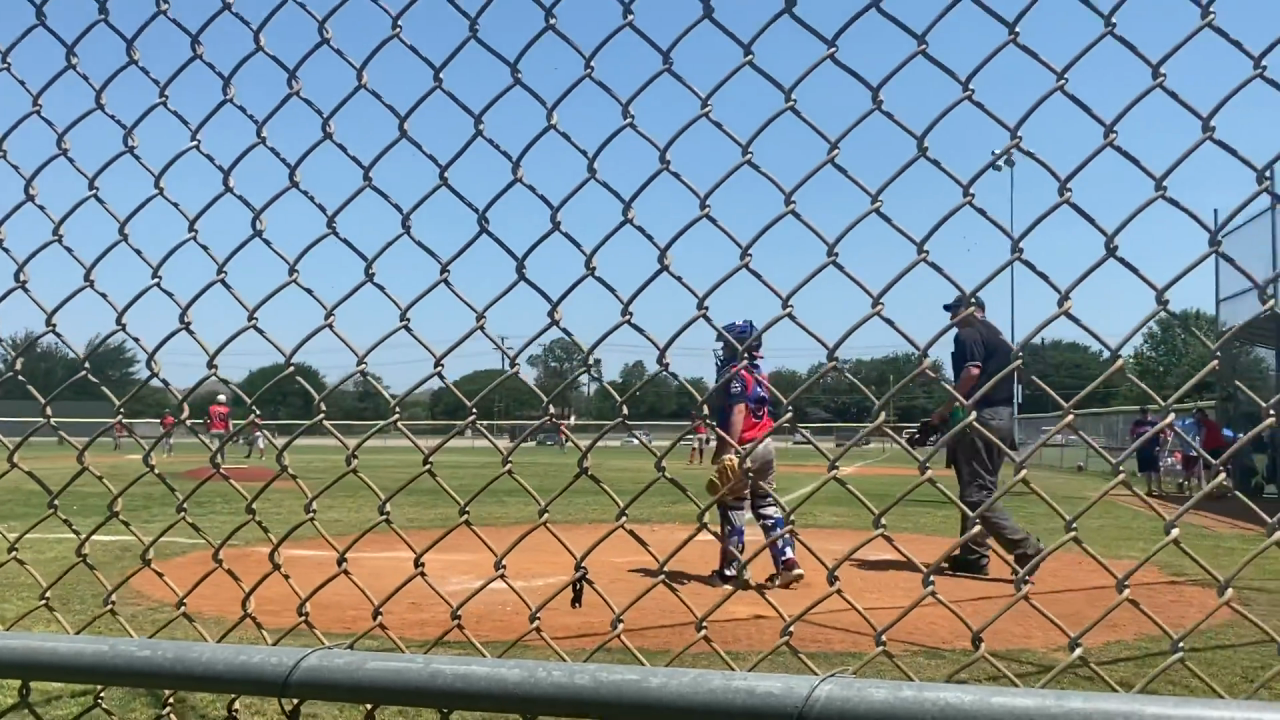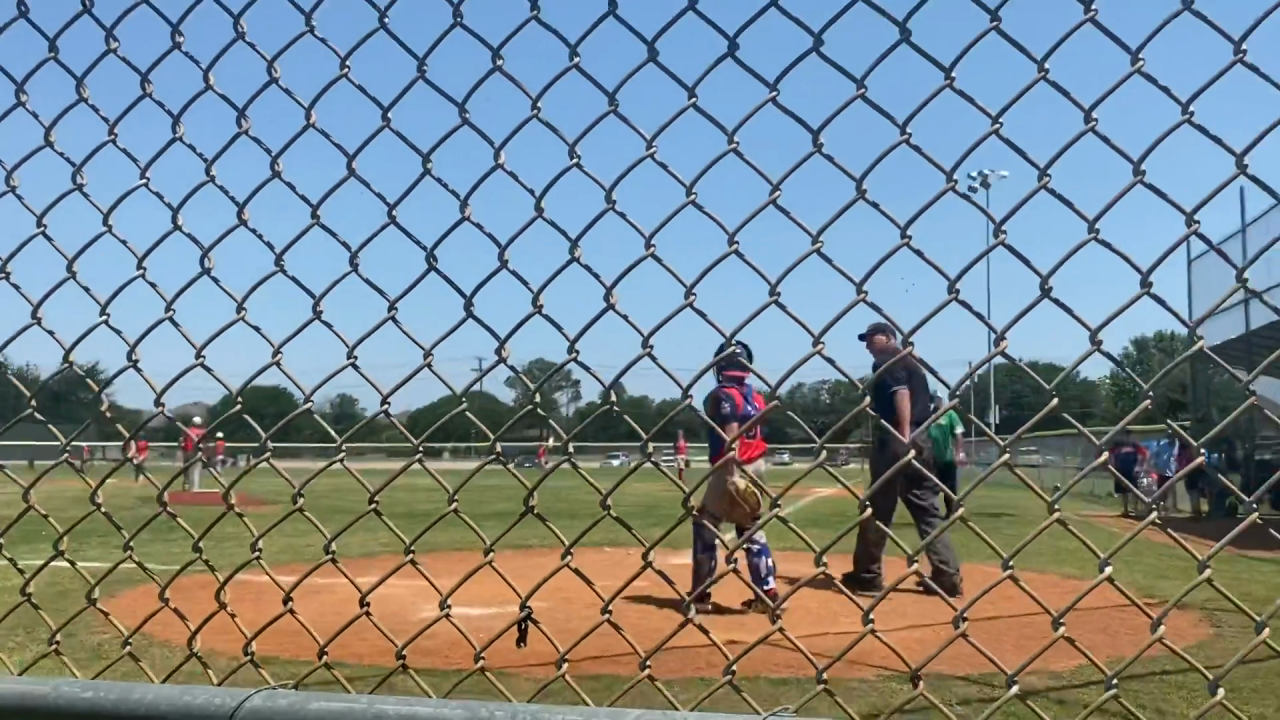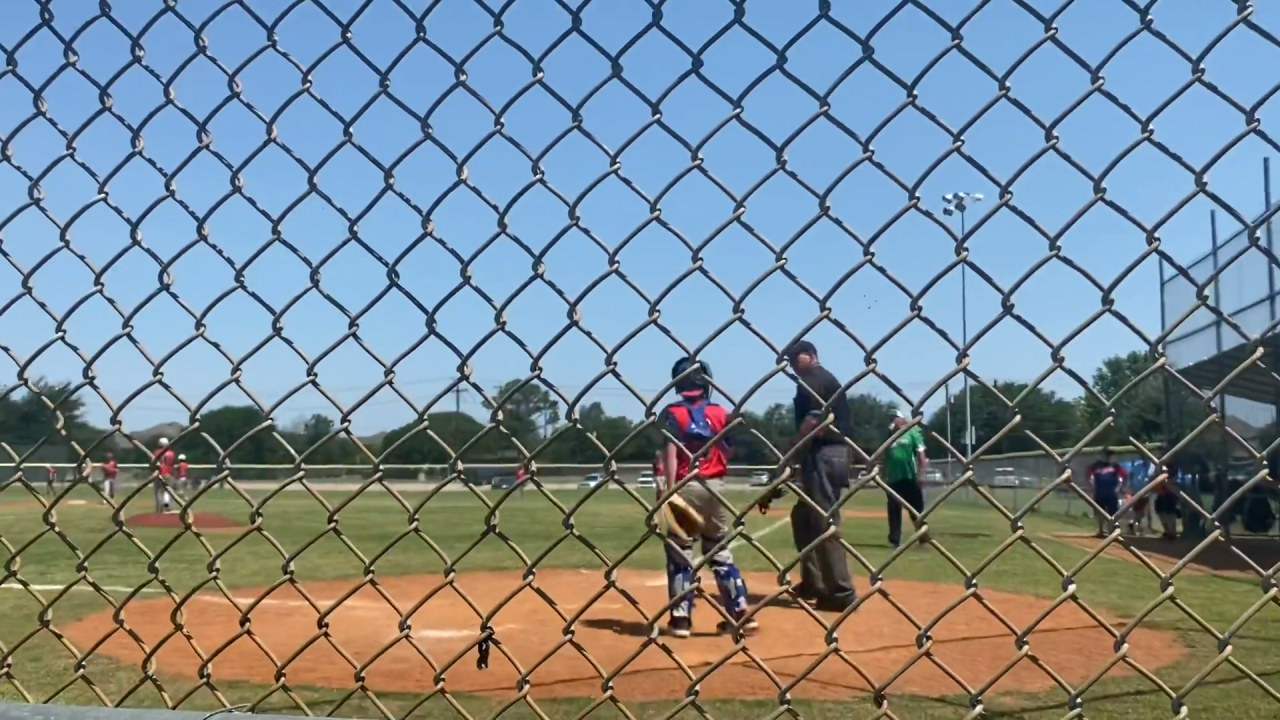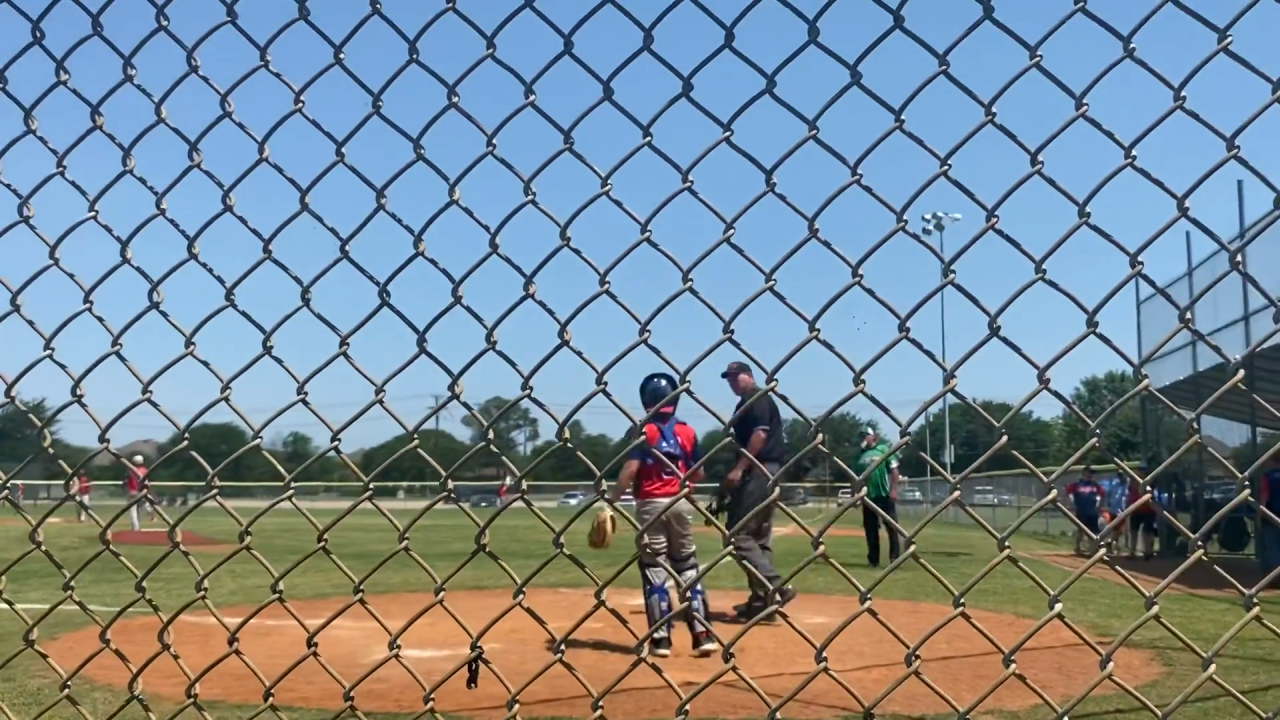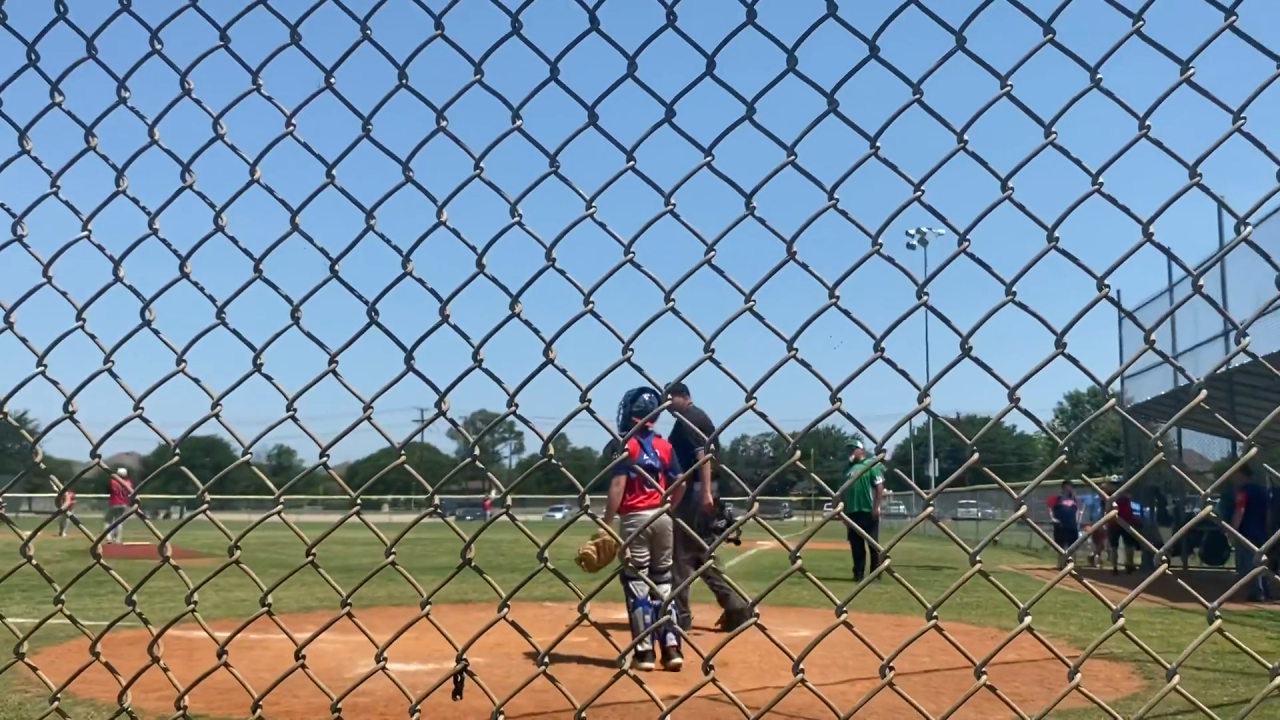
dt=0.4s
person 1, frame 1
left shoulder: (734, 374)
right shoulder: (759, 375)
left elbow: (738, 413)
left wrist: (729, 451)
left hip: (744, 447)
right hip: (765, 446)
left knee: (732, 508)
right knee: (767, 507)
left ankle: (729, 573)
right ankle: (788, 565)
person 1, frame 2
left shoulder: (721, 394)
right shoulder: (756, 396)
left elbow: (731, 434)
left wrist: (733, 474)
left hip: (733, 469)
right hip: (757, 466)
left knee: (706, 525)
right knee: (752, 530)
left ankle: (702, 595)
right ankle: (769, 594)
person 1, frame 3
left shoulder: (673, 413)
right shoulder: (720, 413)
left elbow: (671, 452)
right elbow: (727, 453)
left wrist: (669, 489)
left hip: (685, 486)
right hip: (713, 486)
left knee: (680, 551)
right knee: (719, 550)
left ankle: (681, 619)
right ankle: (740, 614)
person 1, frame 4
left shoulder: (643, 430)
right shoulder: (687, 432)
left elbow: (630, 469)
right elbow: (697, 475)
left wrist: (612, 503)
left hip: (651, 505)
right hip: (681, 504)
left knee: (654, 571)
right knee: (688, 567)
left ankle: (660, 639)
right ankle: (703, 634)
person 1, frame 5
left shoulder: (624, 444)
right shoulder: (664, 446)
left elbow: (618, 485)
right elbow: (677, 486)
left wrist: (607, 523)
left hip: (635, 518)
right hip: (662, 517)
left knee: (637, 583)
right knee: (663, 582)
left ankle: (645, 651)
right ankle: (671, 649)
person 2, frame 1
left shoulder: (968, 333)
right shoulder: (999, 336)
left elbow: (972, 372)
right elbow: (1003, 380)
left wrist: (945, 408)
left hip: (981, 417)
right hip: (1004, 418)
left knee: (975, 490)
right knee: (980, 488)
left ankle: (1023, 545)
right ankle: (972, 555)
person 2, frame 2
left shoulder: (886, 361)
right shoulder: (911, 362)
left elbow: (900, 393)
left wrist: (904, 432)
left hip: (897, 440)
right hip: (921, 441)
left knee: (876, 508)
right knee: (926, 509)
left ankle: (868, 574)
right ankle: (946, 575)
person 2, frame 3
left shoulder: (812, 380)
right shoulder: (827, 379)
left elbow: (812, 419)
left hip: (823, 456)
right hip: (834, 454)
left knee: (824, 525)
right knee: (803, 518)
left ankle: (842, 592)
right ankle: (812, 584)
person 2, frame 4
left shoulder: (753, 400)
right shoulder: (756, 401)
left elbow: (759, 434)
left wrist: (738, 469)
left hip: (756, 474)
right hip: (765, 474)
left knee: (737, 535)
right knee: (756, 538)
left ankle: (773, 588)
right ankle: (760, 601)
person 2, frame 5
left shoulder: (686, 420)
right shoulder: (698, 417)
left elbow: (703, 454)
left wrist: (705, 492)
left hip: (693, 492)
right hip: (702, 491)
left knee: (680, 553)
right knee: (701, 555)
left ankle: (681, 614)
right ankle: (735, 606)
